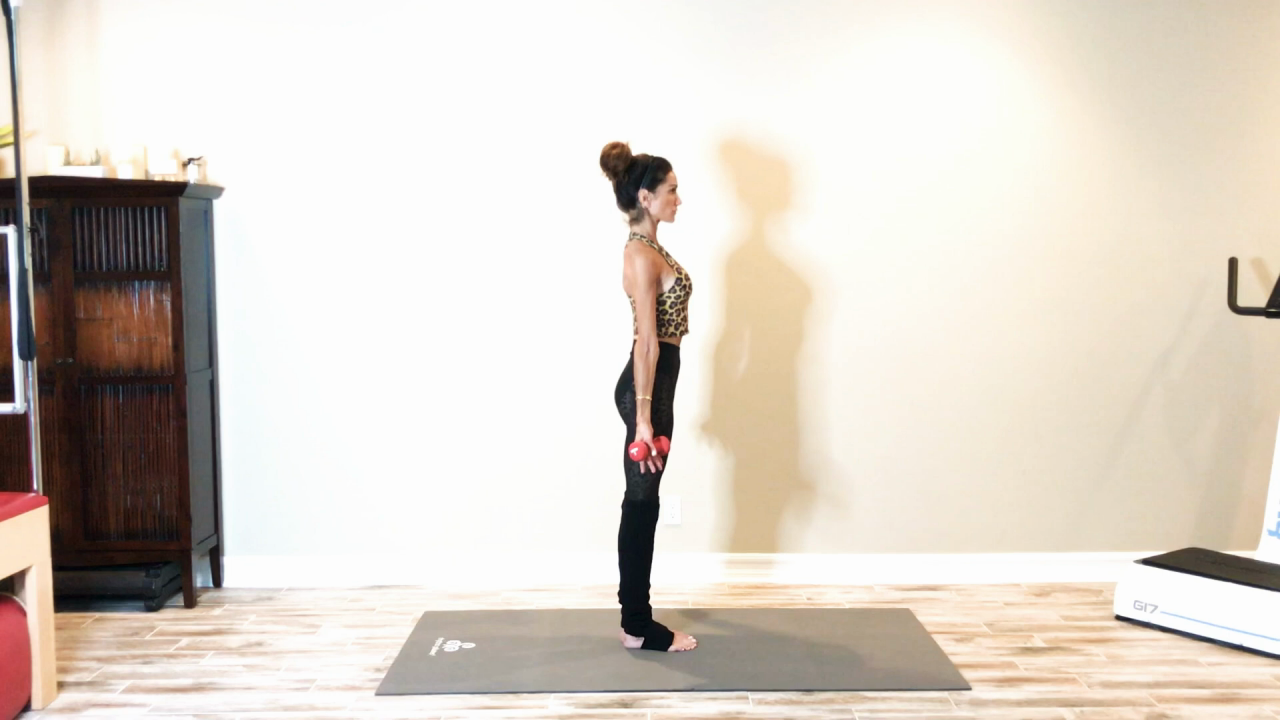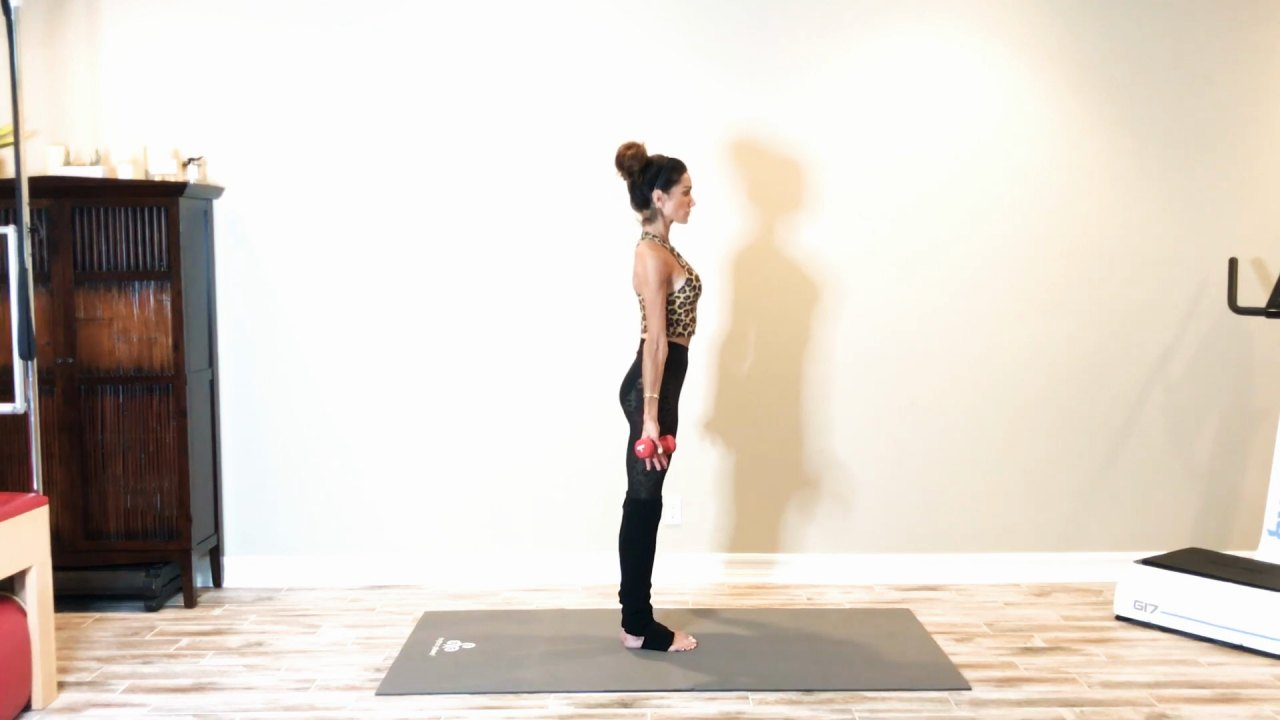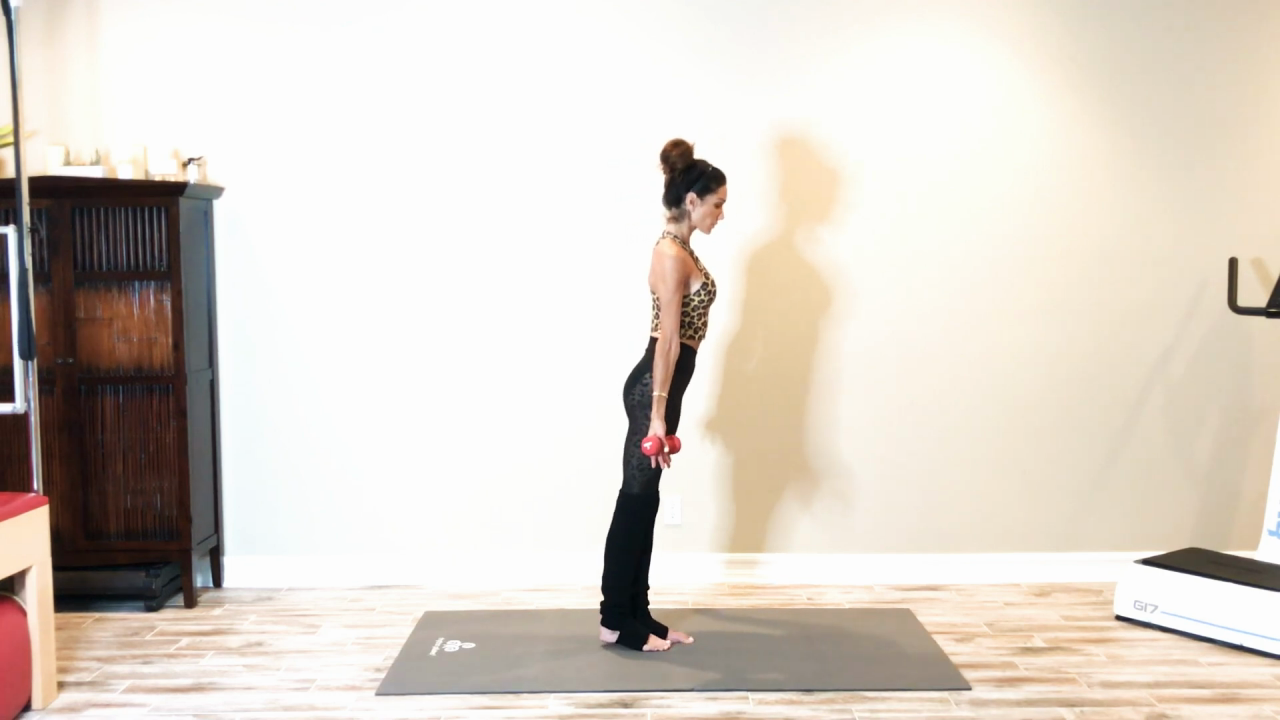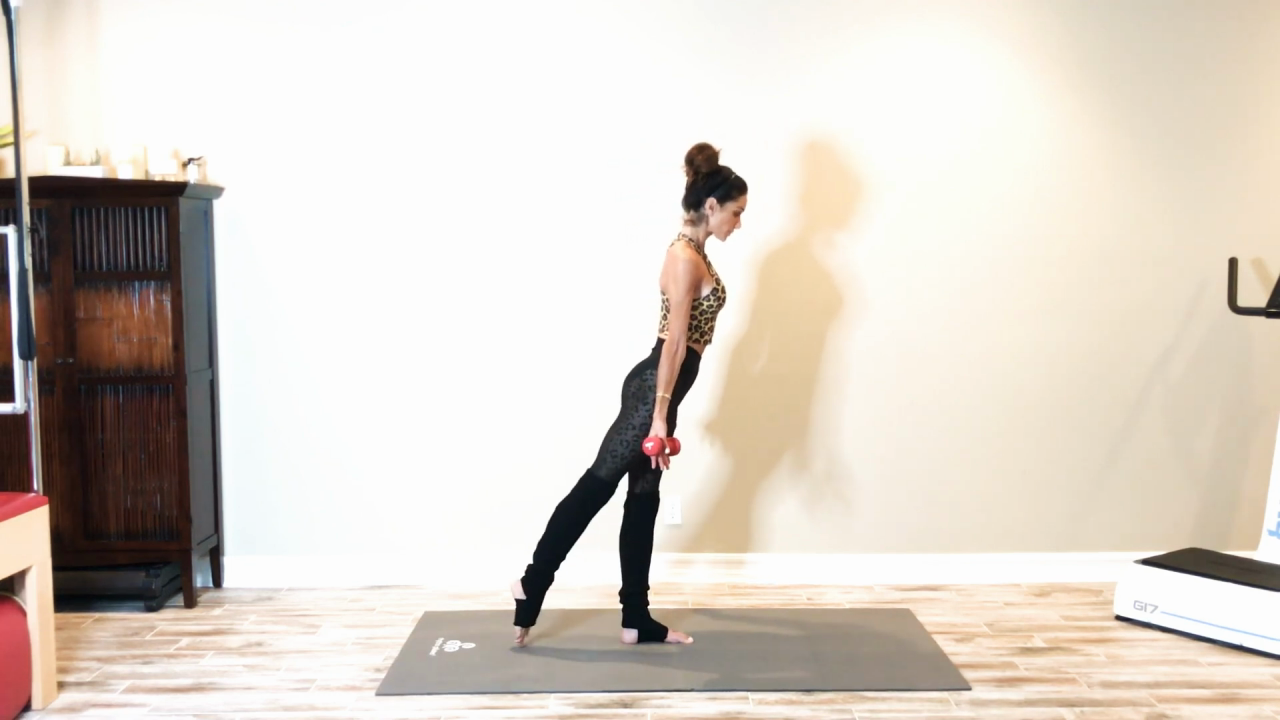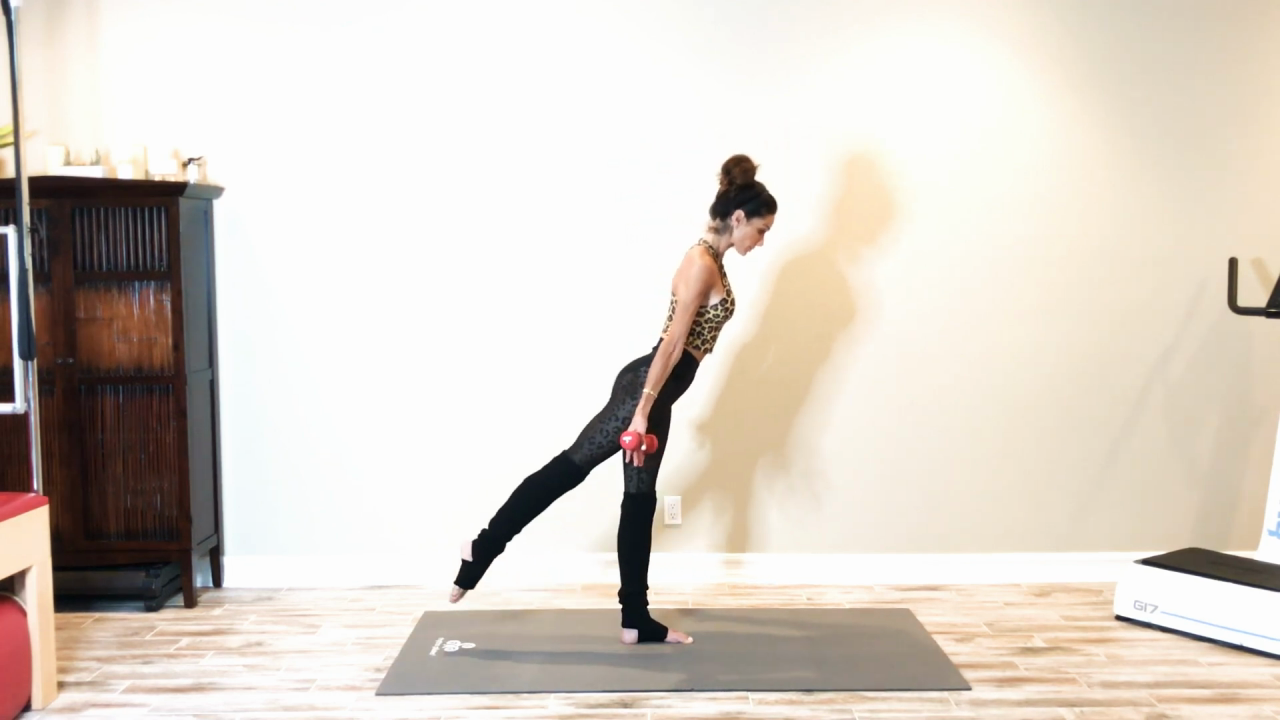
dt=1s
person 1, frame 1
left shoulder: (649, 247)
right shoulder: (640, 255)
right elbow: (645, 340)
right wrist: (643, 417)
left hip: (656, 381)
right hip: (646, 385)
left knee: (642, 504)
right knee: (641, 505)
left ankle: (637, 619)
right ankle: (637, 628)
person 1, frame 2
left shoulder: (660, 248)
right shoulder: (652, 254)
right elbow: (655, 339)
right wrist: (650, 415)
left hip: (661, 383)
right hip: (652, 385)
left knee: (644, 504)
right knee: (643, 504)
left ankle: (638, 618)
right ankle: (639, 627)
person 1, frame 3
left shoulder: (680, 249)
right shoulder: (671, 254)
right elbow: (666, 338)
right wrist: (657, 415)
left hip: (664, 385)
right hip: (653, 387)
left knee: (644, 502)
right knee: (634, 502)
left ankle: (637, 616)
right ankle: (615, 621)
person 1, frame 4
left shoulder: (692, 253)
right shoulder: (684, 258)
right elbow: (673, 340)
right wrist: (660, 416)
left hip: (659, 389)
right hip: (653, 389)
left knee: (643, 499)
right knee: (598, 484)
left ankle: (636, 620)
right ankle: (532, 583)
person 1, frame 5
left shoulder: (711, 262)
right shoulder: (701, 263)
right elbow: (672, 342)
right wrist: (642, 411)
left hip: (656, 390)
right hip: (646, 384)
left knee: (640, 500)
right knee: (570, 466)
left ankle: (636, 621)
right ankle: (482, 551)
